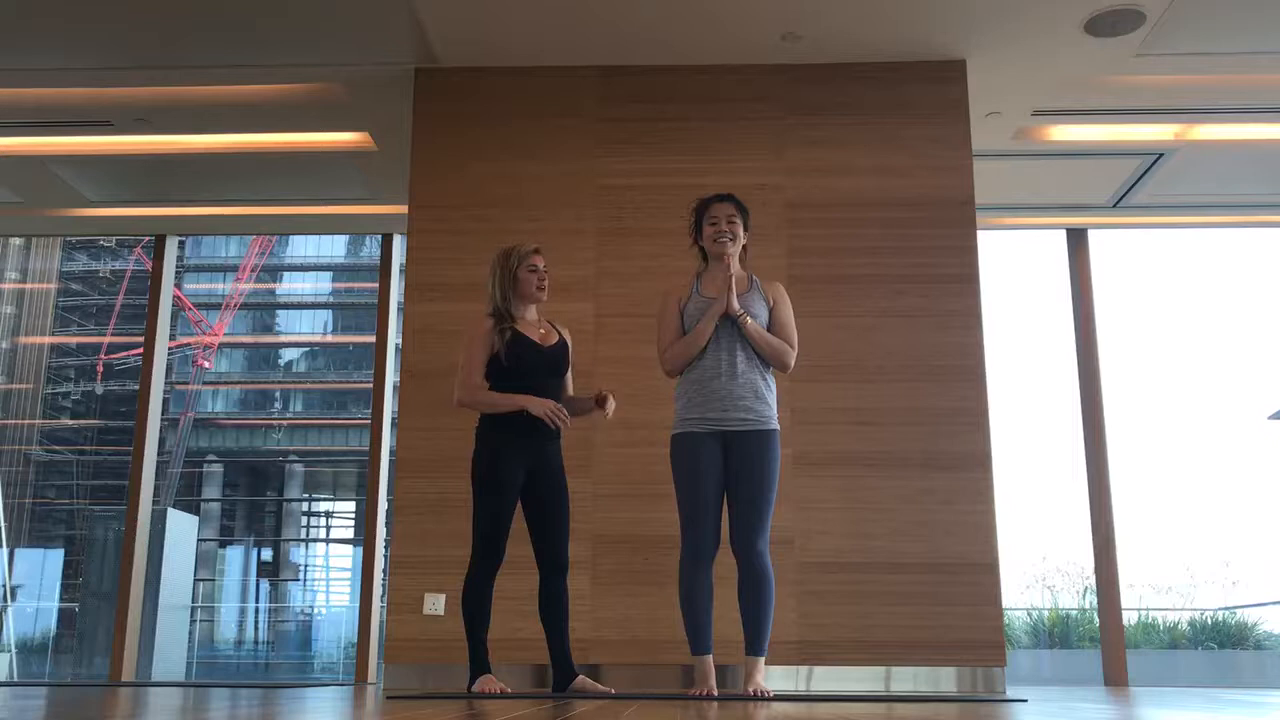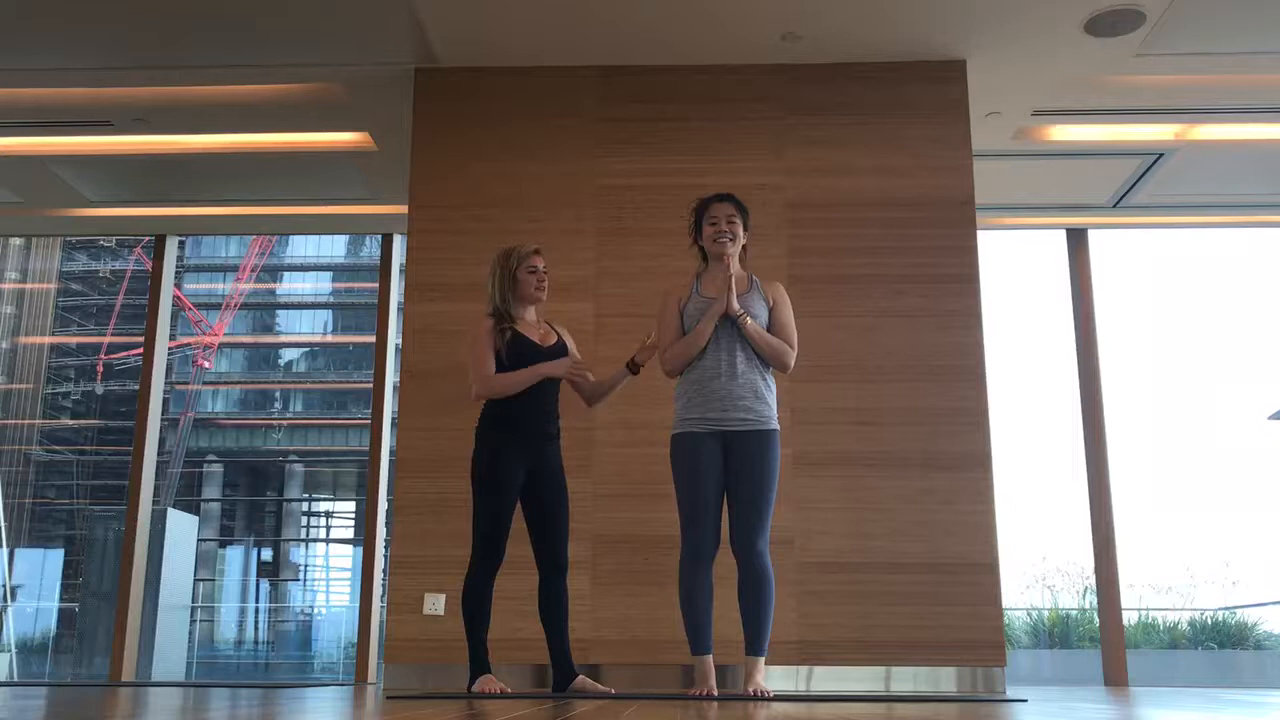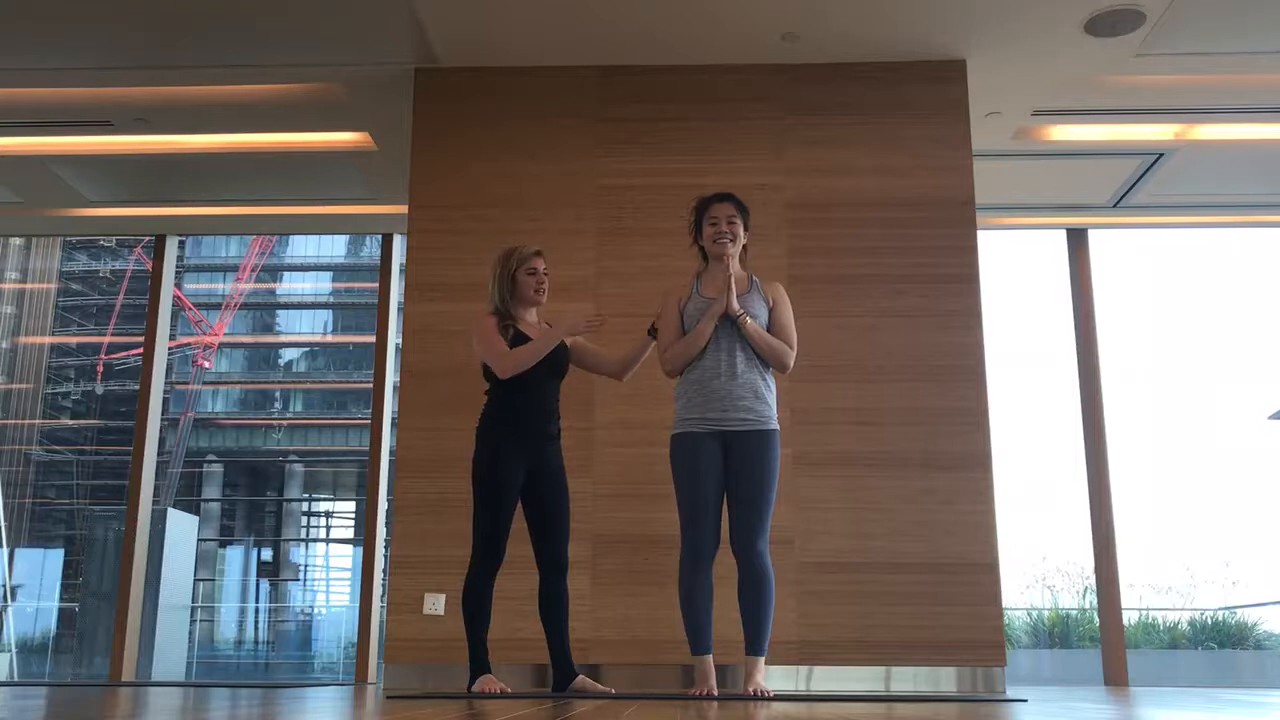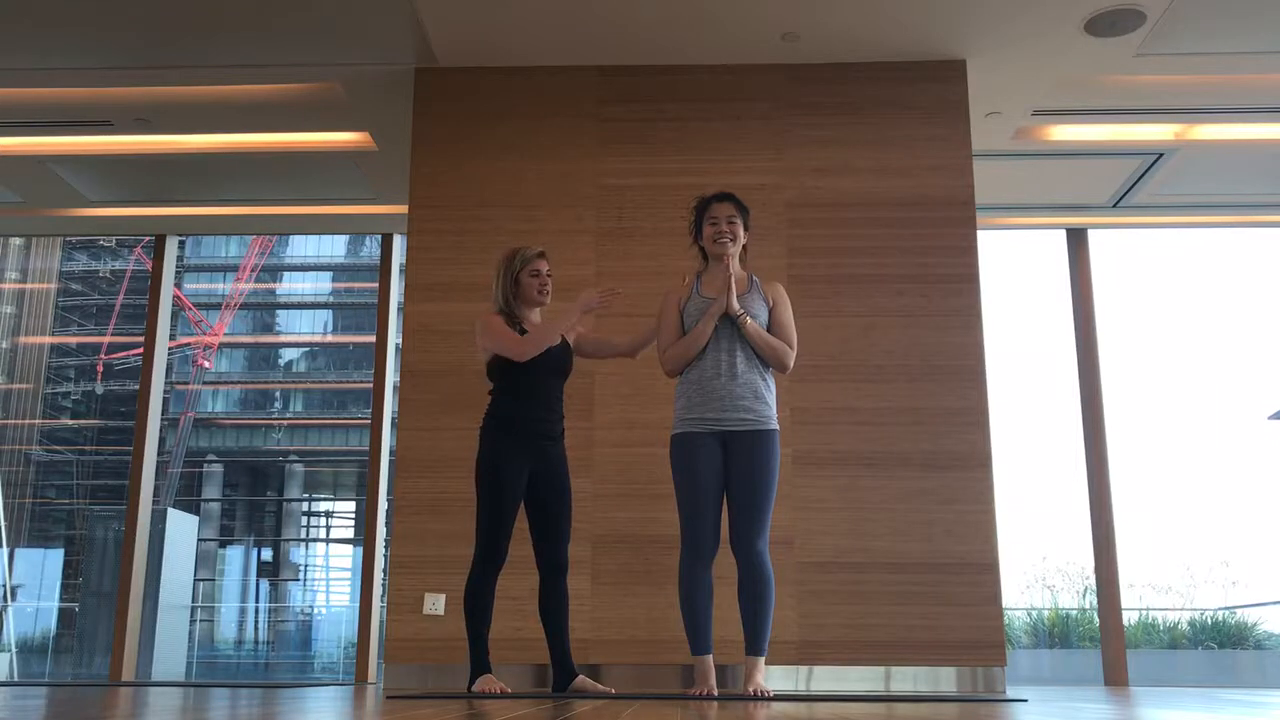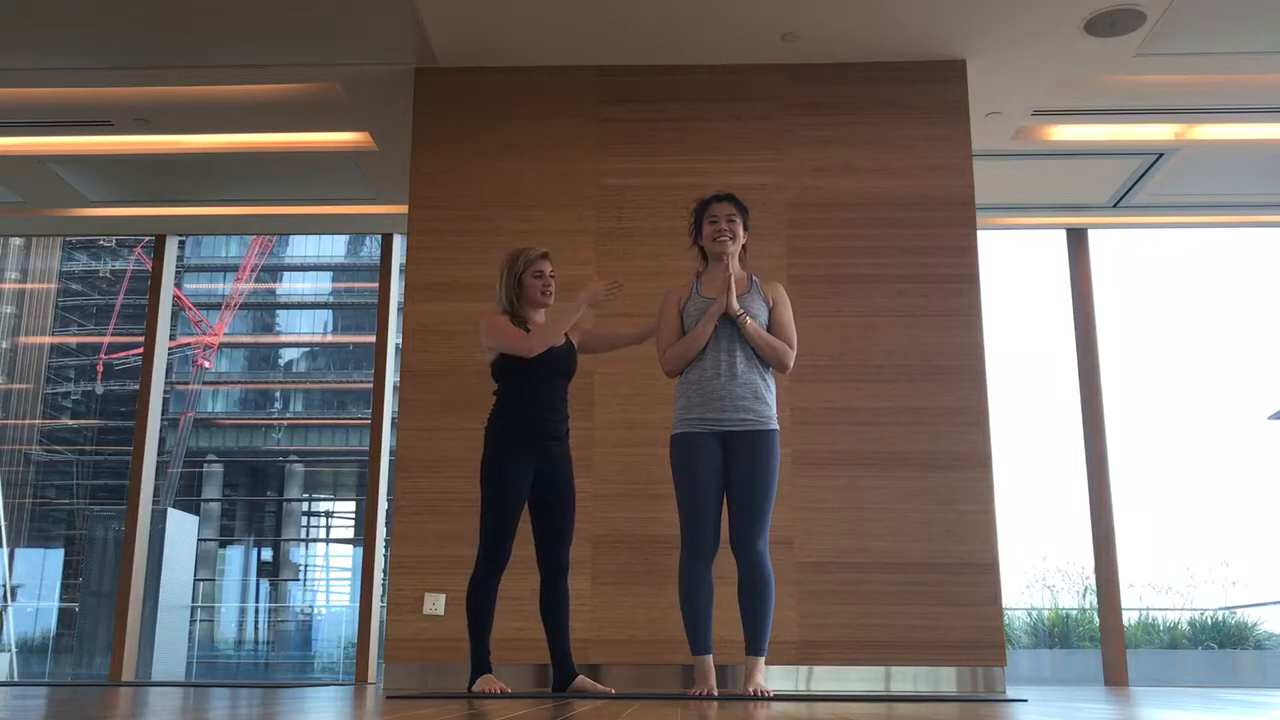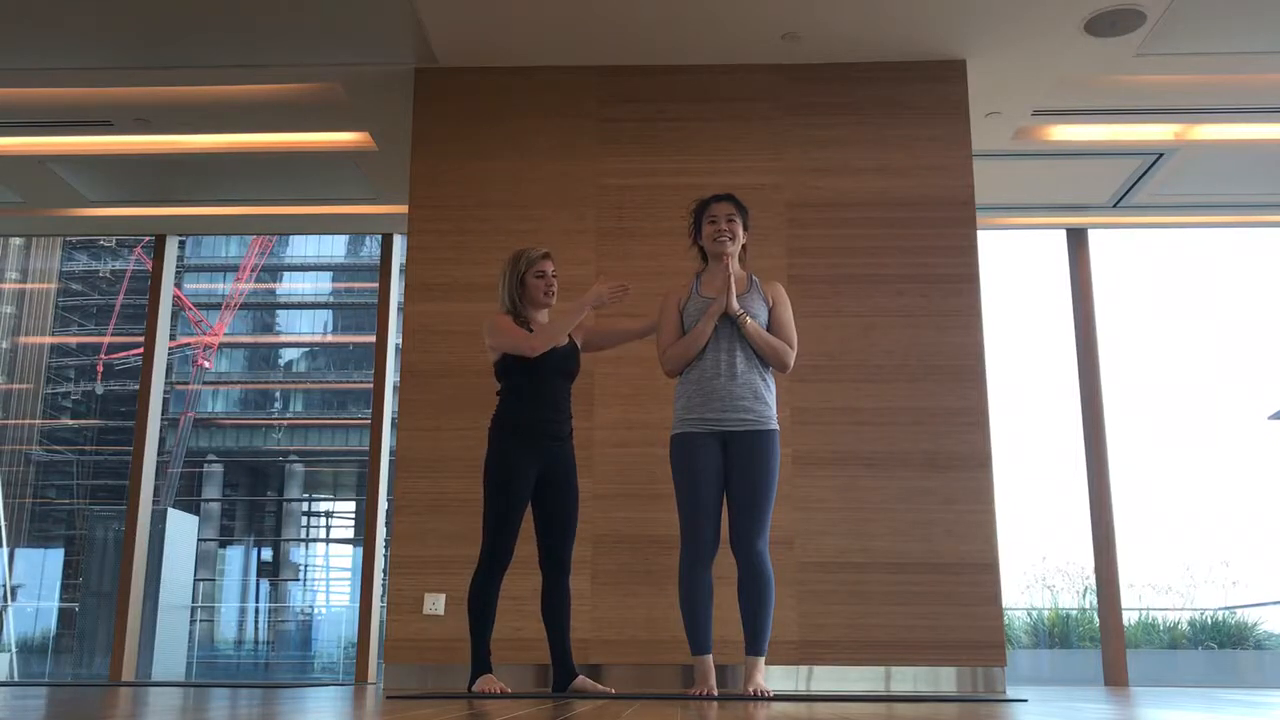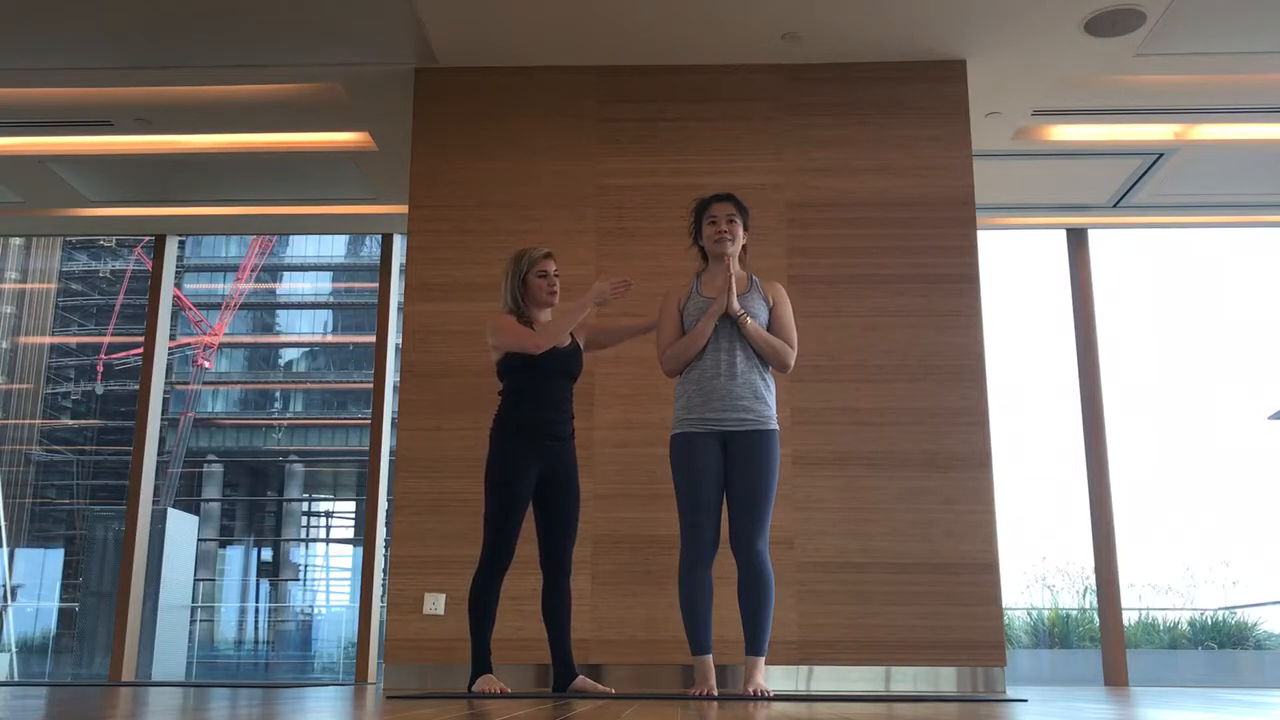
dt=0.2s
person 1, frame 1
left shoulder: (770, 292)
right shoulder: (680, 296)
left elbow: (787, 359)
right elbow: (670, 363)
left wrist: (740, 314)
right wrist: (714, 313)
left hip: (755, 428)
right hip: (695, 429)
left knee: (752, 546)
right knee: (698, 546)
left ankle: (755, 666)
right ankle: (703, 668)
person 1, frame 2
left shoulder: (769, 292)
right shoulder: (681, 297)
left elbow: (787, 359)
right elbow: (670, 363)
left wrist: (739, 314)
right wrist: (713, 313)
left hip: (755, 427)
right hip: (696, 429)
left knee: (752, 547)
right knee: (699, 547)
left ankle: (755, 666)
right ankle: (703, 667)
person 1, frame 3
left shoulder: (770, 293)
right shoulder: (680, 297)
left elbow: (787, 360)
right elbow: (670, 363)
left wrist: (739, 315)
right wrist: (713, 314)
left hip: (755, 428)
right hip: (696, 430)
left knee: (752, 547)
right knee: (699, 547)
left ankle: (755, 667)
right ankle: (704, 668)
person 1, frame 4
left shoulder: (769, 292)
right shoulder: (680, 297)
left elbow: (786, 360)
right elbow: (669, 363)
left wrist: (739, 314)
right wrist: (713, 313)
left hip: (755, 428)
right hip: (695, 430)
left knee: (752, 547)
right knee: (698, 547)
left ankle: (755, 666)
right ankle: (703, 668)
person 1, frame 5
left shoulder: (769, 292)
right shoulder: (681, 297)
left elbow: (786, 359)
right elbow: (670, 363)
left wrist: (739, 314)
right wrist: (713, 313)
left hip: (755, 428)
right hip: (695, 429)
left knee: (752, 546)
right knee: (698, 546)
left ankle: (756, 666)
right ankle: (704, 667)
person 1, frame 6
left shoulder: (769, 292)
right shoulder: (680, 297)
left elbow: (786, 359)
right elbow: (669, 363)
left wrist: (738, 314)
right wrist: (713, 313)
left hip: (755, 428)
right hip: (695, 429)
left knee: (751, 546)
right knee: (698, 546)
left ankle: (755, 666)
right ankle: (703, 667)
person 1, frame 7
left shoulder: (770, 292)
right shoulder: (680, 297)
left elbow: (787, 359)
right elbow: (669, 363)
left wrist: (739, 314)
right wrist: (713, 313)
left hip: (755, 427)
right hip: (695, 429)
left knee: (752, 547)
right knee: (698, 547)
left ankle: (755, 667)
right ankle: (703, 667)
person 2, frame 1
left shoulder: (560, 335)
right shoulder: (490, 330)
right elbow: (465, 394)
left wrist: (597, 399)
right wrist: (526, 400)
left hip: (546, 453)
right hip: (500, 449)
left knee: (556, 562)
right knee: (488, 558)
left ankle: (565, 671)
right ankle: (479, 670)
person 2, frame 2
left shoulder: (560, 335)
right shoulder: (492, 329)
left elbow: (589, 395)
right elbow: (482, 387)
left wrist: (631, 366)
right wrist: (544, 369)
left hip: (546, 452)
right hip: (500, 449)
left knee: (555, 562)
right knee: (487, 557)
left ankle: (565, 671)
right ankle: (479, 670)
person 2, frame 3
left shoulder: (562, 335)
right shoulder: (490, 325)
left elbow: (617, 370)
right elbow: (505, 367)
left wrist: (652, 335)
right wrist: (560, 334)
left hip: (546, 451)
right hip: (501, 448)
left knee: (555, 562)
right knee: (488, 557)
left ankle: (565, 671)
right ankle: (479, 670)
person 2, frame 4
left shoulder: (567, 334)
right shoulder: (493, 324)
left elbow: (628, 350)
right elbow: (523, 351)
right wrist: (577, 310)
left hip: (550, 451)
right hip: (505, 447)
left knee: (555, 562)
right knee: (491, 556)
left ankle: (565, 671)
right ankle: (479, 670)
person 2, frame 5
left shoulder: (571, 333)
right shoulder: (496, 325)
left elbow: (634, 337)
right elbow: (531, 346)
right wrist: (582, 303)
left hip: (555, 451)
right hip: (509, 447)
left knee: (556, 563)
right knee: (494, 556)
left ankle: (565, 671)
right ankle: (480, 670)
person 2, frame 6
left shoulder: (574, 332)
right shoulder: (500, 326)
left elbow: (638, 331)
right elbow: (534, 346)
right wrist: (586, 303)
left hip: (558, 451)
right hip: (513, 447)
left knee: (558, 563)
right knee: (496, 556)
left ankle: (564, 671)
right ankle: (480, 670)
person 2, frame 7
left shoulder: (578, 332)
right shoulder: (503, 326)
left elbow: (640, 328)
right elbow: (538, 343)
right wrist: (589, 301)
left hip: (560, 451)
right hip: (515, 447)
left knee: (559, 563)
right knee: (497, 556)
left ankle: (565, 671)
right ankle: (481, 670)
